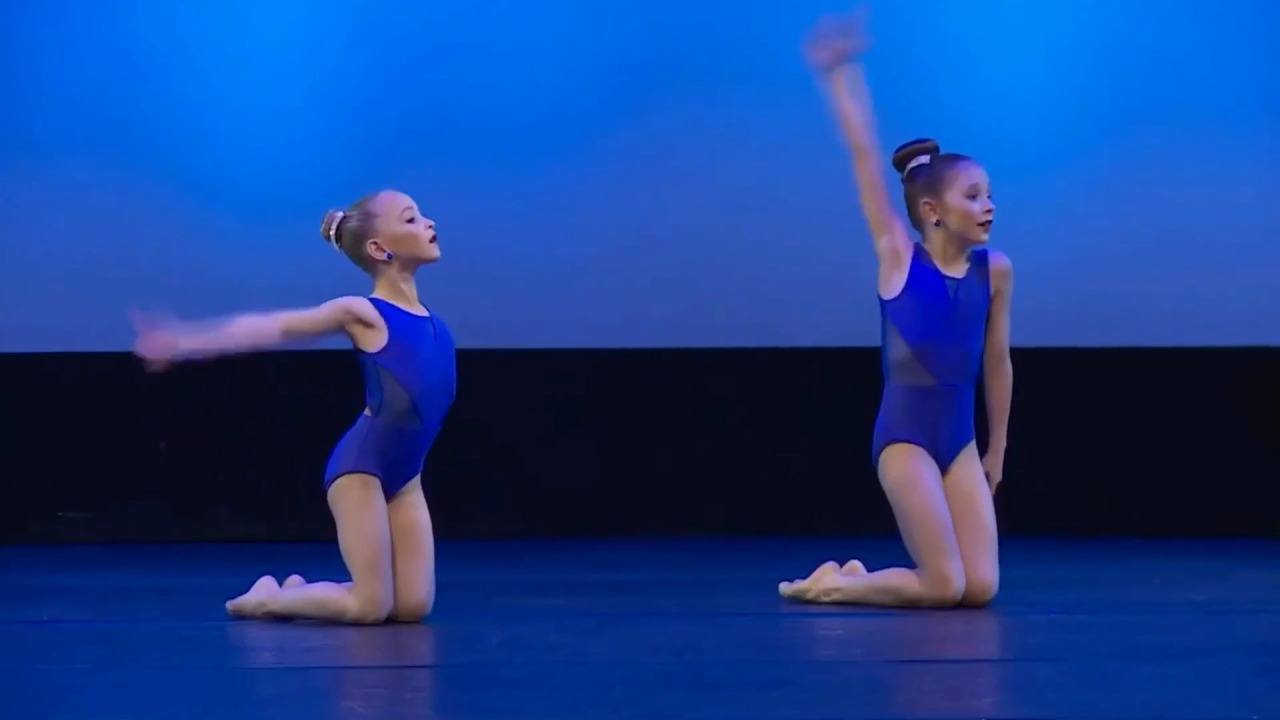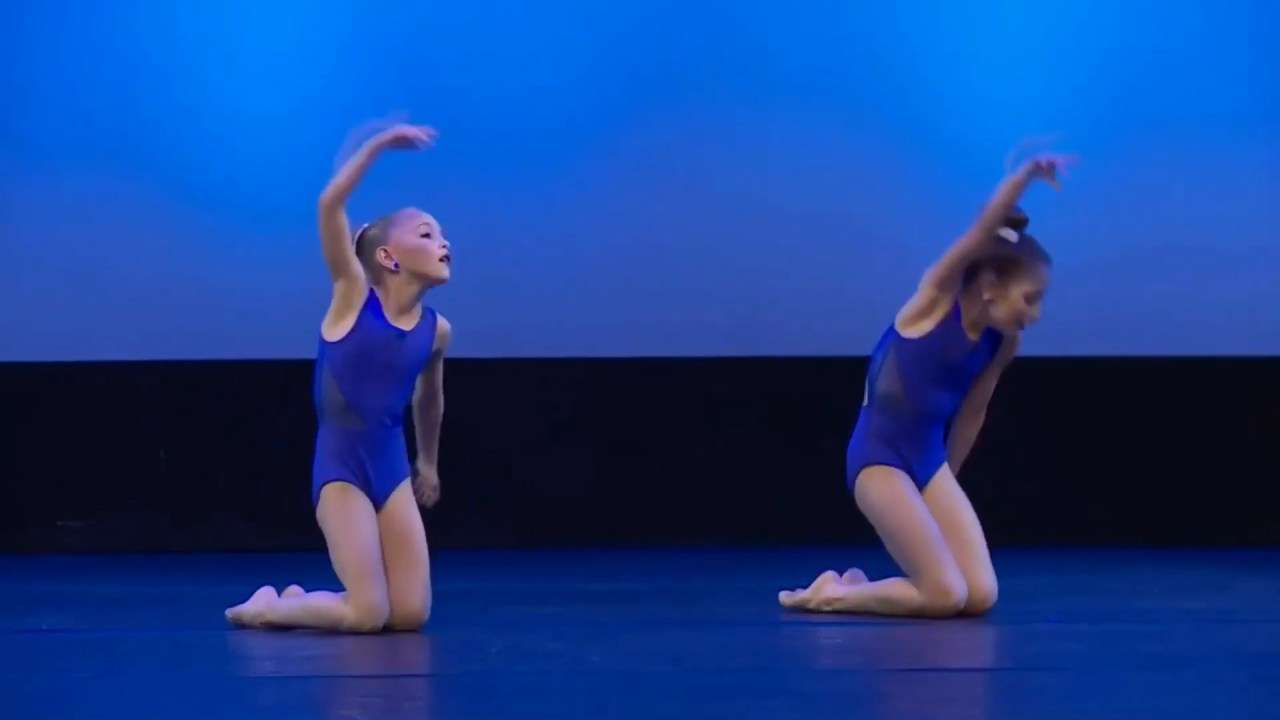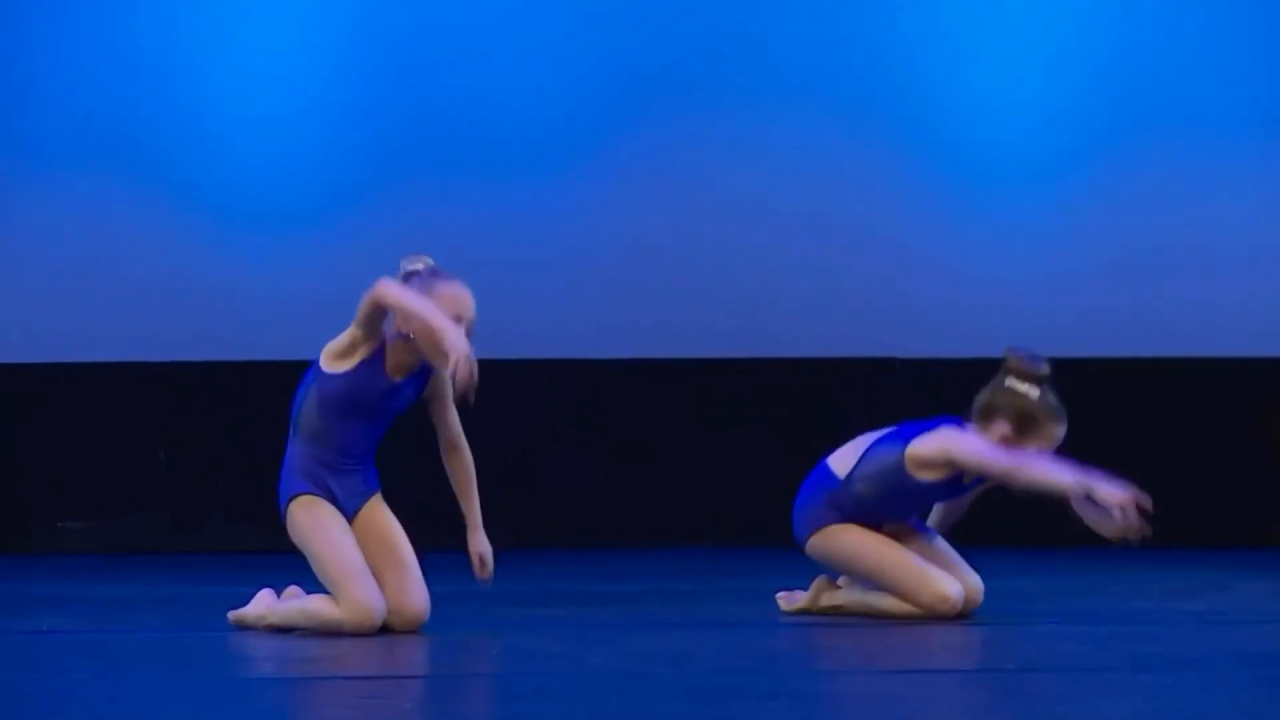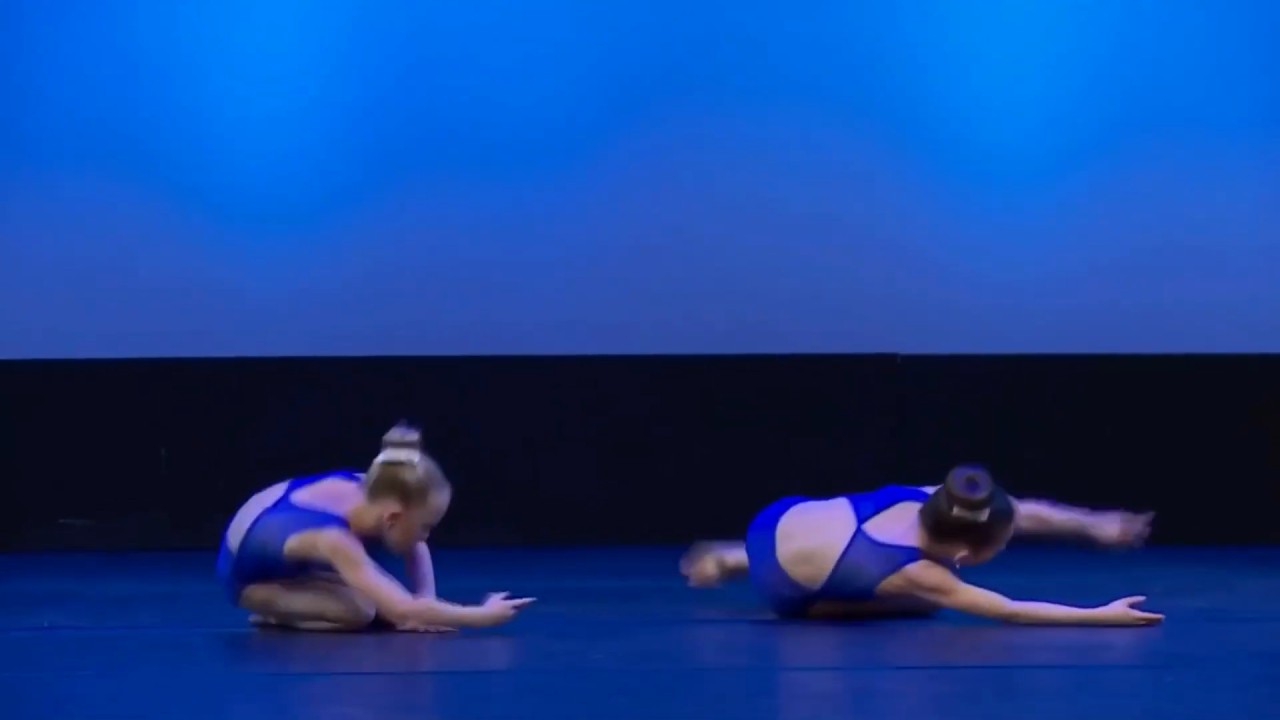
dt=0.7s
person 1, frame 1
left shoulder: (995, 271)
right shoulder: (897, 256)
left elbow: (997, 364)
right elbow: (863, 155)
left wrist: (996, 451)
right wrist: (842, 70)
left hip: (960, 441)
right hip: (904, 437)
left knee: (982, 588)
right knee: (944, 588)
left ankle: (857, 576)
right ankle: (830, 585)
person 1, frame 2
left shoulder: (1004, 341)
right shoulder: (935, 299)
left elbow: (971, 414)
right elbow: (982, 231)
left wrist: (944, 479)
right wrist: (1026, 171)
left hip: (929, 462)
right hip: (877, 456)
left knee: (980, 595)
right knee: (947, 596)
left ankle: (858, 586)
right ankle: (831, 594)
person 1, frame 3
left shoulder: (987, 460)
right shoulder: (952, 445)
left elbow: (954, 499)
right elbow: (1024, 469)
right wrist: (1094, 485)
left hip: (878, 513)
right hip: (825, 514)
left knee: (971, 595)
right knee: (945, 599)
left ankle: (858, 583)
right ankle: (833, 598)
person 1, frame 4
left shoulder: (922, 498)
right shoulder: (918, 572)
left elbow: (1022, 512)
right elbow: (1010, 610)
left wrist: (1094, 523)
right wrist: (1101, 616)
left hip: (778, 522)
right hip: (781, 591)
right knee: (924, 601)
left ankle: (732, 558)
person 2, frame 1
left shoulder: (425, 318)
right shoulder: (363, 312)
right elbow: (272, 327)
right wrist: (187, 341)
left hip: (405, 475)
right hip: (361, 468)
left knee: (414, 607)
right knee: (371, 607)
left ankle: (301, 590)
right ankle: (269, 597)
person 2, frame 2
left shoulder: (435, 330)
right shoulder: (353, 297)
right elbow: (330, 204)
left wrist: (428, 461)
right wrist: (383, 140)
left hip: (392, 472)
right hip: (340, 470)
left knee: (410, 614)
right knee: (368, 615)
left ankle: (300, 599)
right ankle: (266, 608)
person 2, frame 3
left shoulder: (433, 377)
right shoulder: (363, 344)
left elbow: (454, 448)
right elbow: (381, 293)
left wrist: (476, 530)
right wrist: (450, 335)
left hip: (361, 488)
right hip: (310, 486)
left knee: (412, 614)
right knee: (366, 615)
left ankle: (299, 601)
right ankle: (266, 611)
person 2, frame 4
left shoulder: (359, 486)
right shoulder: (329, 538)
left elbow: (417, 552)
right elbow: (402, 610)
left wrist: (425, 606)
right wrist: (482, 615)
right hip: (250, 577)
left knee: (390, 600)
right knee: (360, 613)
right ankle: (280, 610)
